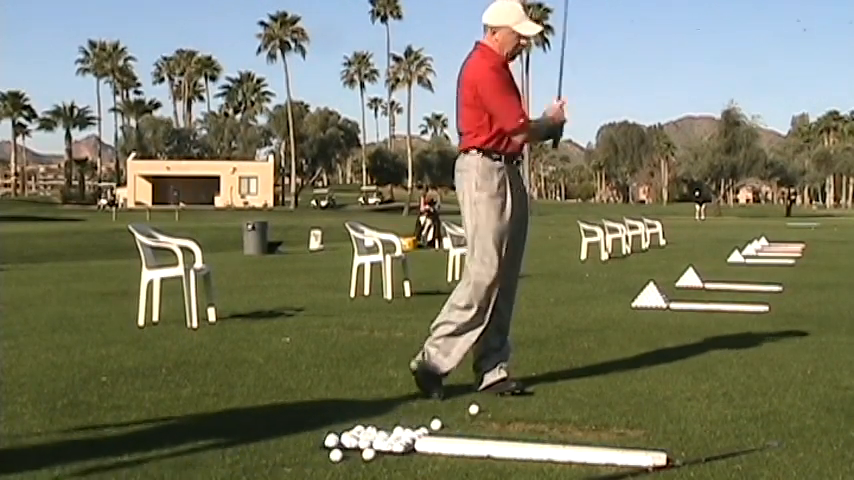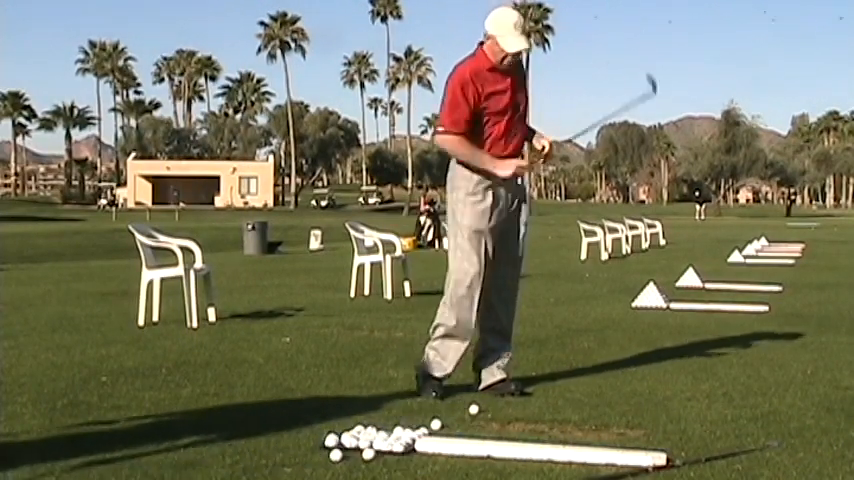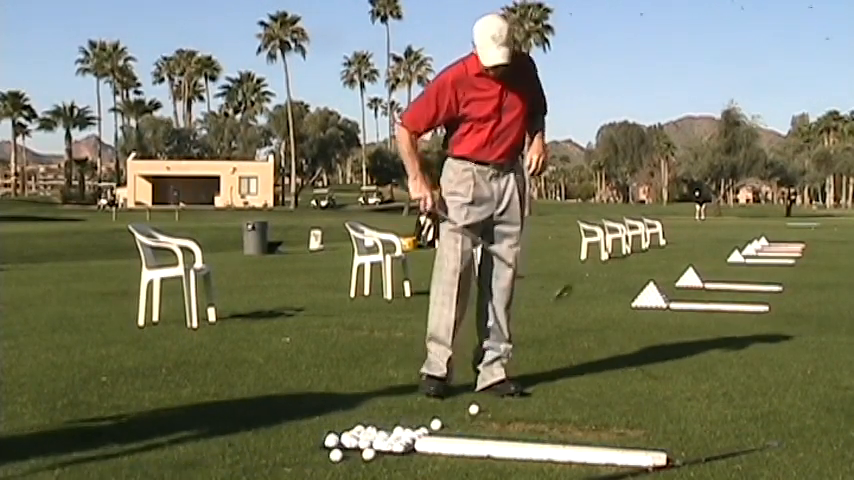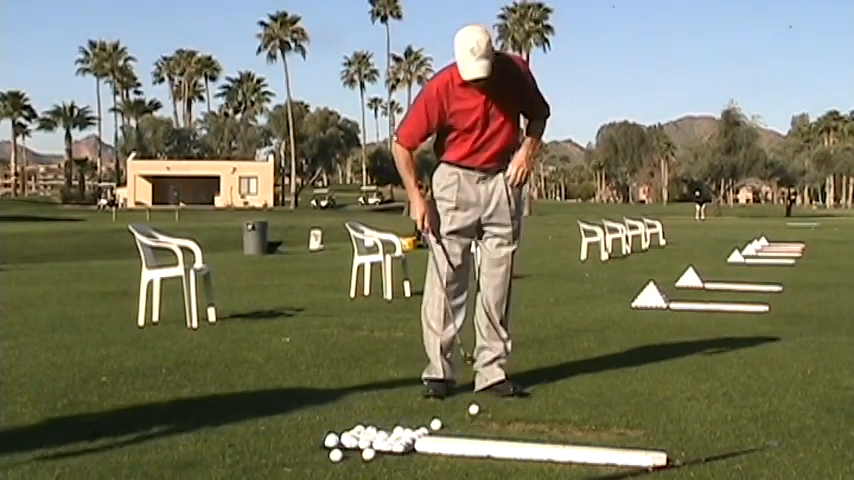
dt=0.2s
person 1, frame 1
left shoulder: (489, 65)
right shoulder: (487, 70)
right elbow: (521, 129)
left wrist: (539, 122)
right wrist: (554, 119)
left hip: (503, 173)
right hip: (485, 172)
left knee: (504, 275)
right knee: (484, 273)
left ankle: (492, 368)
right ankle: (433, 359)
person 1, frame 2
left shoulder: (515, 69)
right shoulder: (467, 75)
right elbow: (446, 138)
left wrist: (534, 135)
right wrist: (496, 163)
left hip: (510, 180)
right hip: (475, 179)
left knee: (504, 278)
right knee: (467, 274)
left ankle: (492, 368)
right ankle: (435, 363)
person 1, frame 3
left shoulder: (525, 68)
right shoulder: (454, 79)
left elbow: (536, 111)
right elbow: (406, 127)
left wrist: (537, 138)
right wrist: (417, 179)
left hip: (510, 178)
right hip: (465, 178)
left knee: (502, 276)
right knee: (452, 272)
left ankle: (492, 369)
right ankle: (436, 367)
person 1, frame 4
left shoulder: (516, 71)
right shoulder: (441, 86)
left elbow: (538, 113)
right elbow: (403, 143)
left wrist: (527, 148)
right wrist: (416, 197)
left hip: (502, 181)
right hip: (455, 181)
left knee: (497, 278)
right knee: (446, 277)
left ankle: (491, 370)
right ankle: (438, 370)
